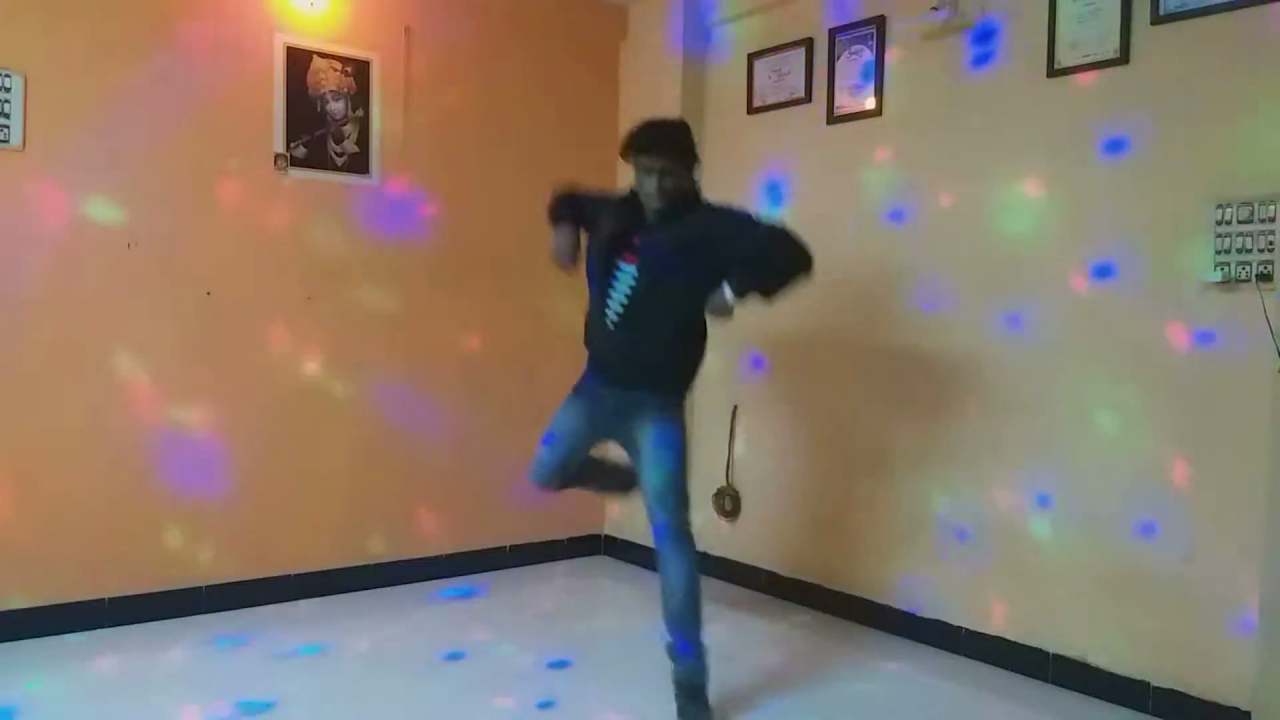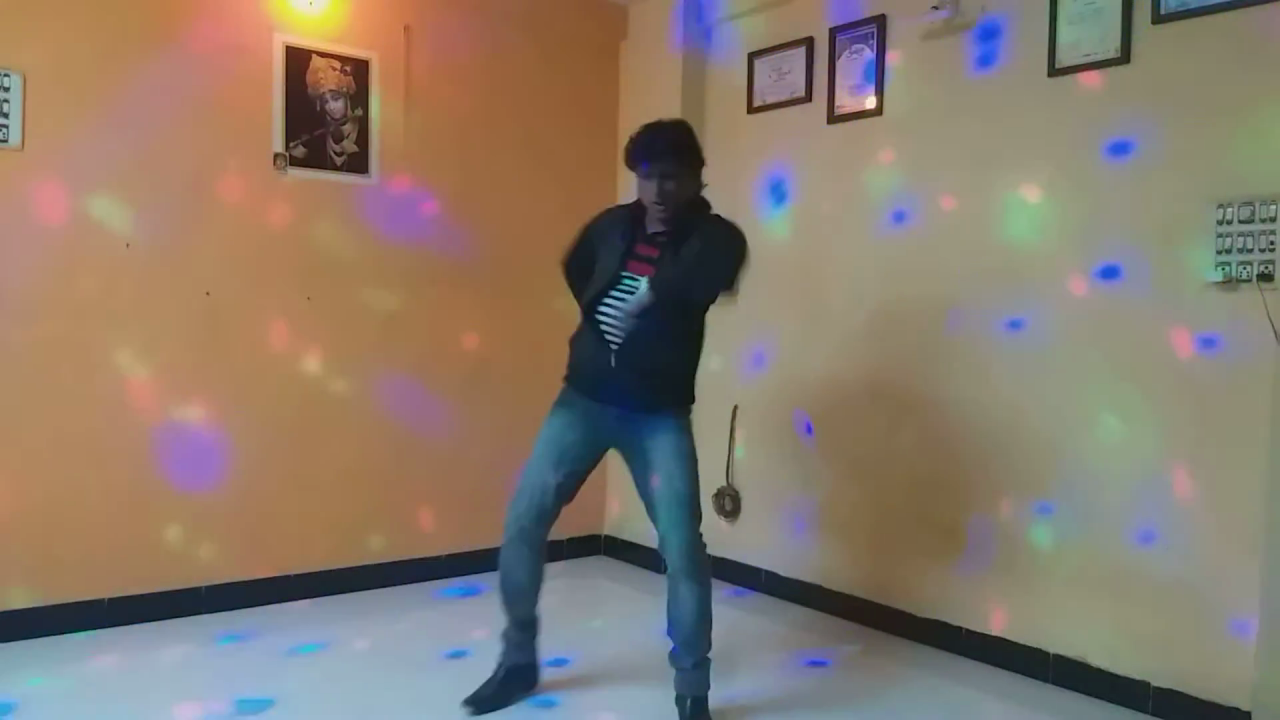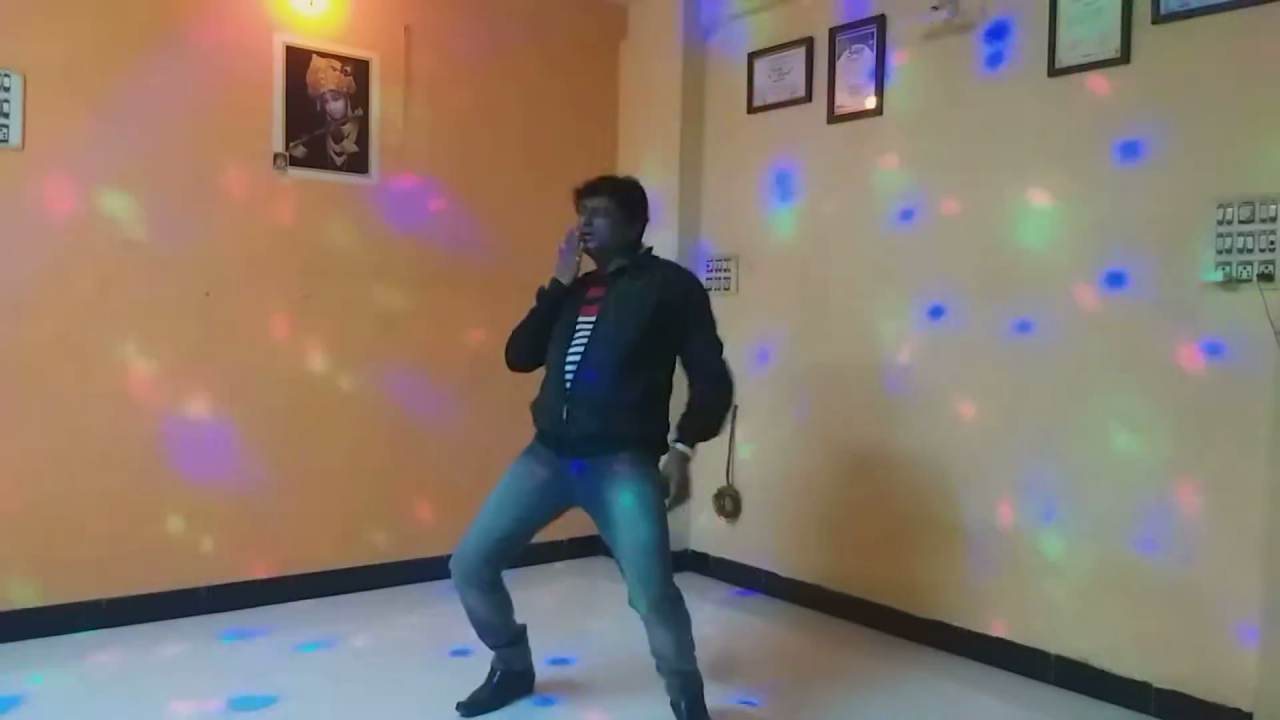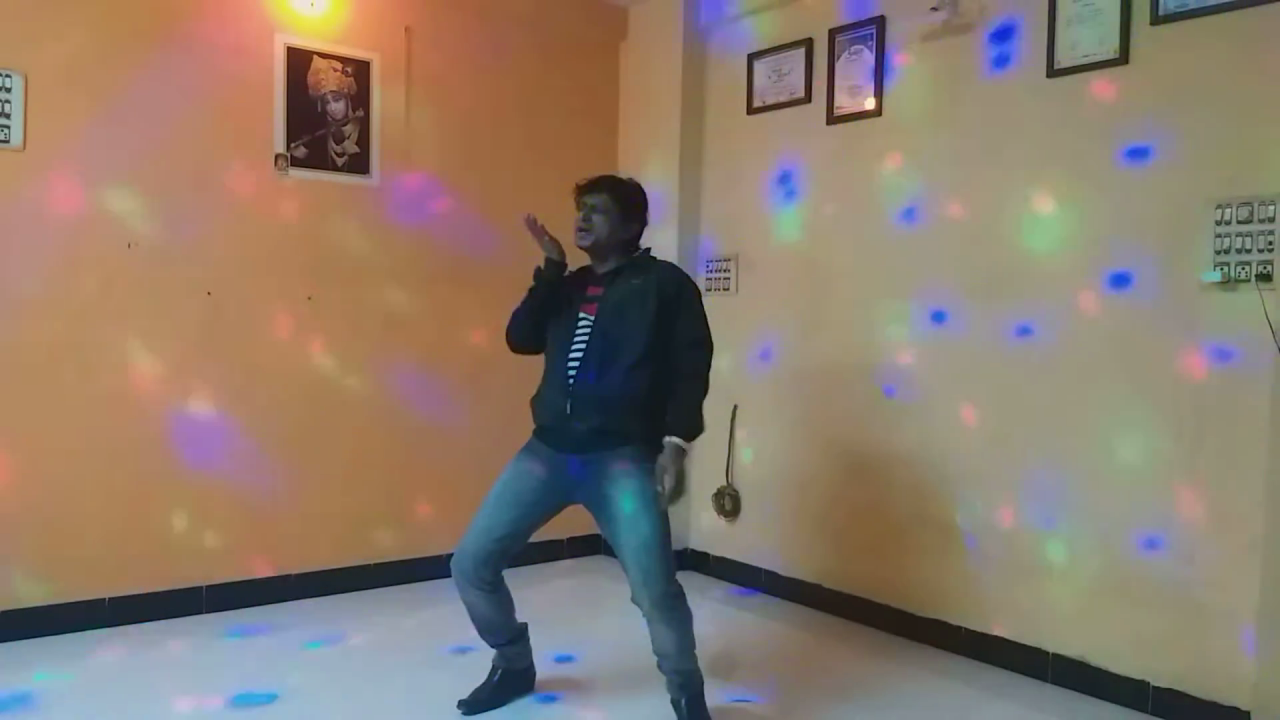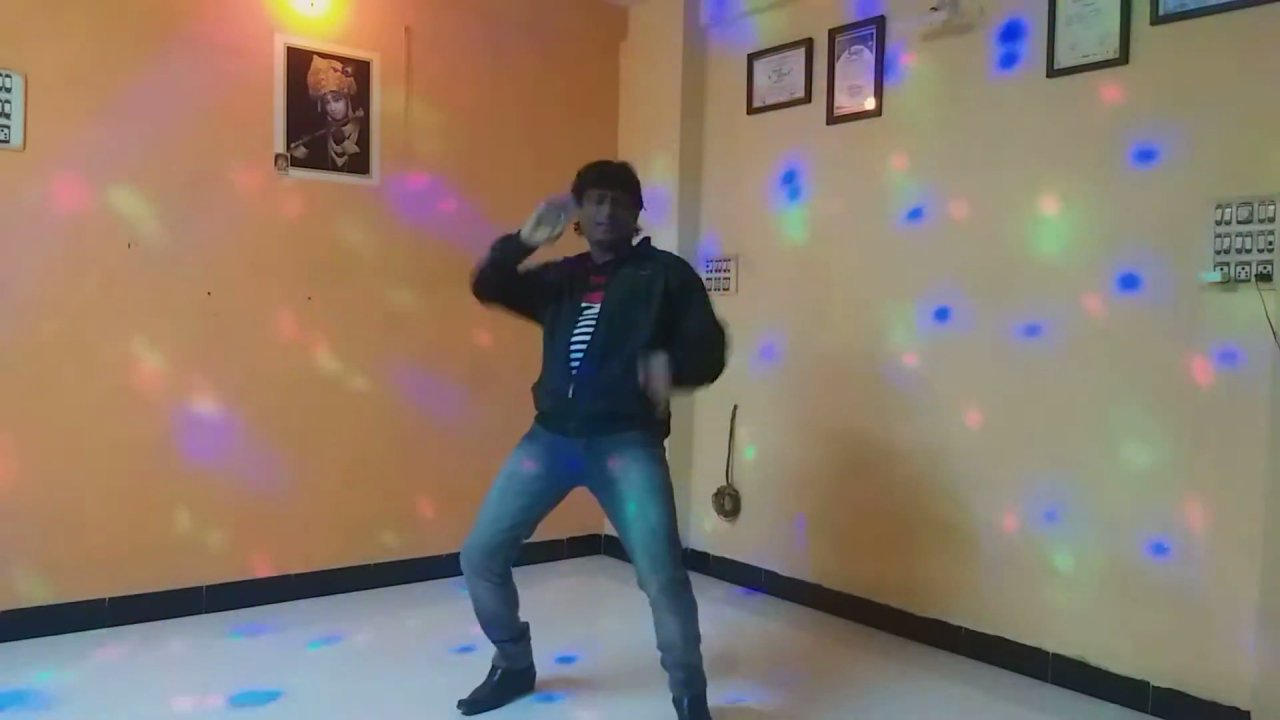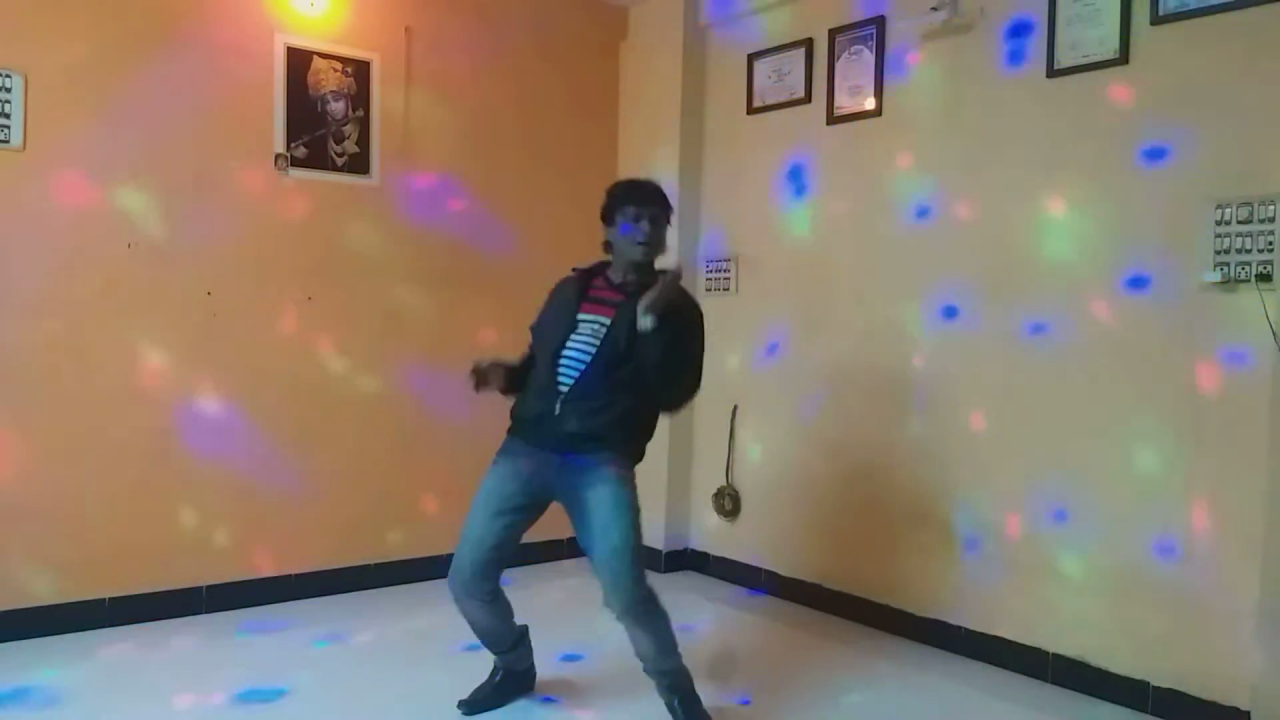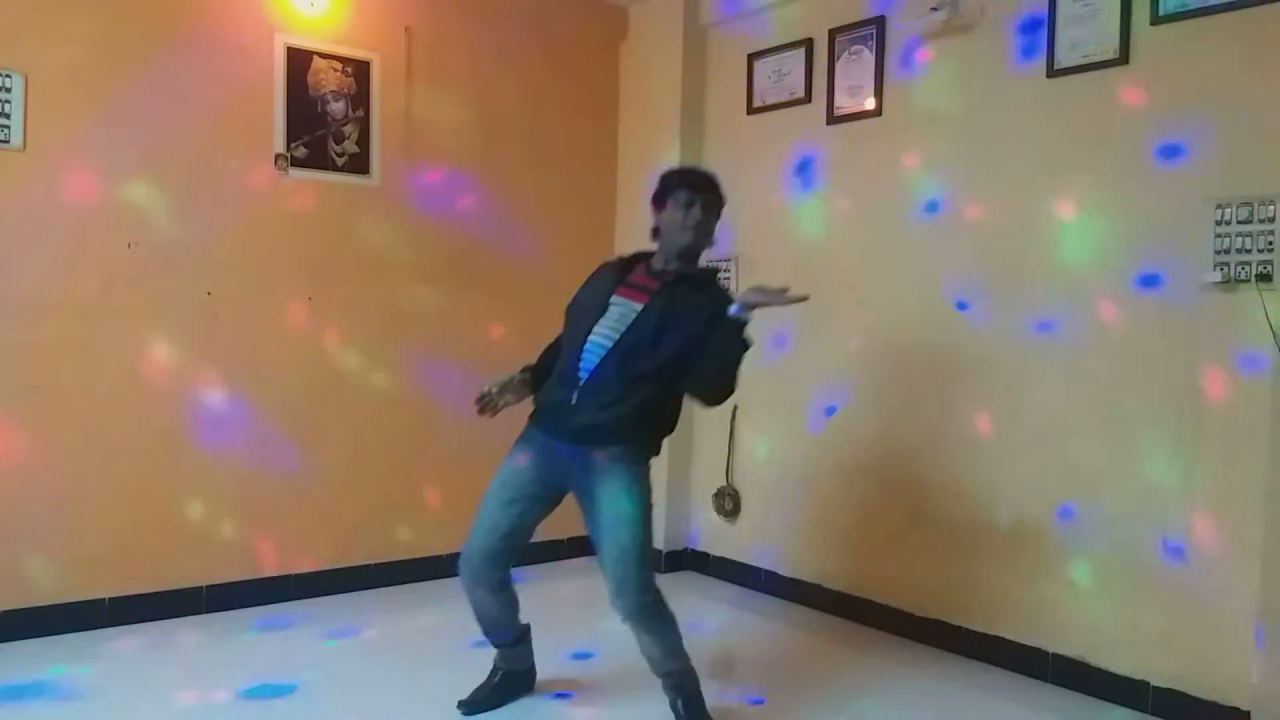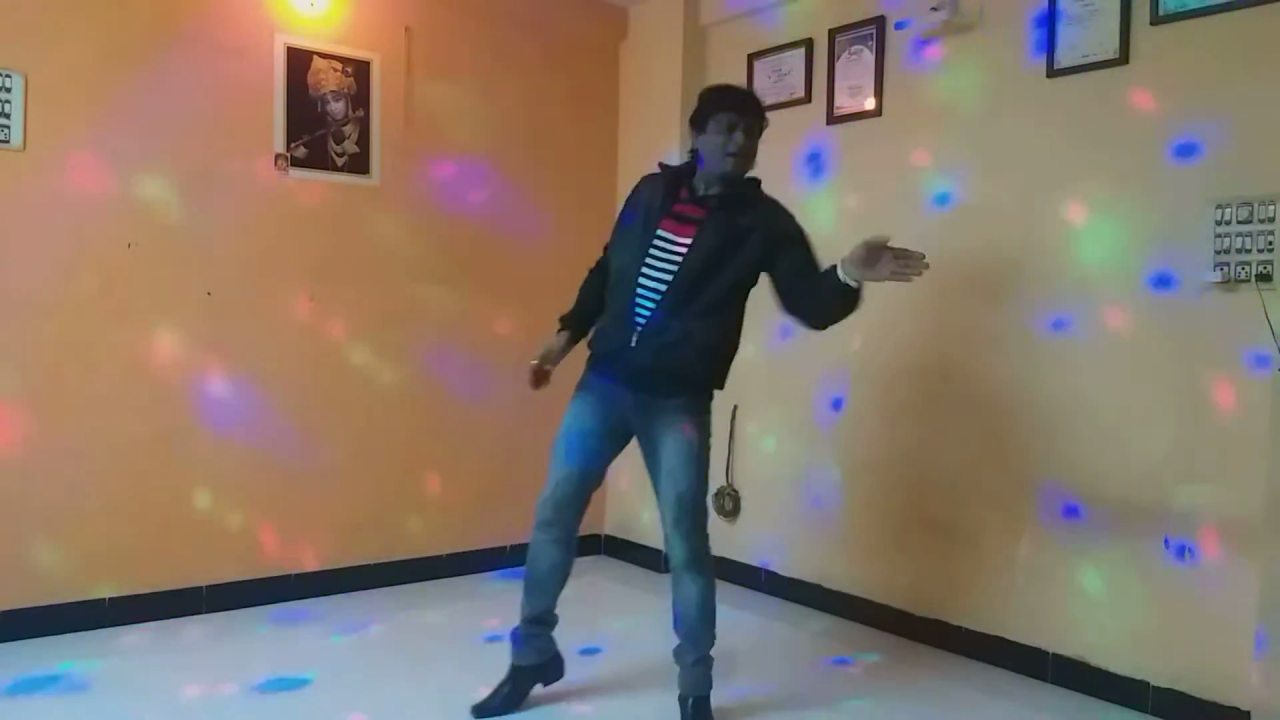
dt=0.4s
person 1, frame 1
left shoulder: (709, 227)
right shoulder: (621, 213)
left elbow: (792, 257)
right elbow: (572, 203)
left wrist: (739, 286)
right wrist: (565, 227)
left hip: (654, 399)
right hip: (597, 387)
left knee: (668, 528)
right knee: (546, 474)
right ankle: (629, 479)
person 1, frame 2
left shoulder: (715, 239)
right shoulder: (612, 226)
left elbow: (711, 280)
right elbow: (576, 267)
left wrist: (651, 295)
left hip: (658, 414)
right hip: (584, 401)
left knee: (683, 550)
right knee: (523, 524)
right ankle: (518, 661)
person 1, frame 3
left shoulder: (669, 285)
right shoulder: (574, 292)
left elbow: (710, 375)
right elbow: (519, 357)
left wrist: (683, 448)
right wrist: (556, 287)
left hip: (622, 462)
right hip: (548, 454)
left knee: (651, 591)
right knee: (469, 565)
right ankle: (513, 668)
person 1, frame 4
left shoulder: (665, 284)
right shoulder: (570, 286)
left elbow: (692, 369)
right elbow: (520, 338)
left wrist: (675, 442)
right wrist: (550, 267)
left hip: (621, 458)
right hip: (547, 451)
left knee: (655, 587)
right knee: (471, 564)
right ankle: (514, 665)
person 1, frame 5
left shoulder: (666, 274)
right shoulder: (563, 275)
left elbow: (709, 349)
right elbow: (489, 286)
left wrist: (671, 364)
right wrist: (526, 239)
left hip: (627, 442)
right hip: (550, 437)
left knee: (662, 573)
right knee: (481, 556)
right ankle: (513, 664)
person 1, frame 6
left shoulder: (672, 308)
right shoulder: (569, 291)
left elbow: (672, 394)
left wrist: (651, 319)
right wrist: (504, 374)
left hip: (600, 462)
right hip: (524, 451)
left knee: (625, 590)
right knee: (468, 579)
right ankle: (514, 666)
person 1, frame 7
left shoulder: (708, 302)
right shoulder: (610, 275)
left elbow: (710, 389)
left wrist: (737, 317)
right wrist: (526, 379)
left hip: (616, 456)
right hip: (543, 437)
left knee: (632, 593)
right knee: (478, 564)
right ankle: (513, 664)
person 1, frame 8
left shoulder: (764, 222)
right shoulder: (651, 192)
left elbow: (812, 305)
right elbow: (607, 271)
left wrist: (850, 273)
right wrist: (569, 332)
left hip: (678, 399)
right hip: (603, 381)
left knee: (686, 543)
right knee: (554, 515)
right ankle: (533, 655)
